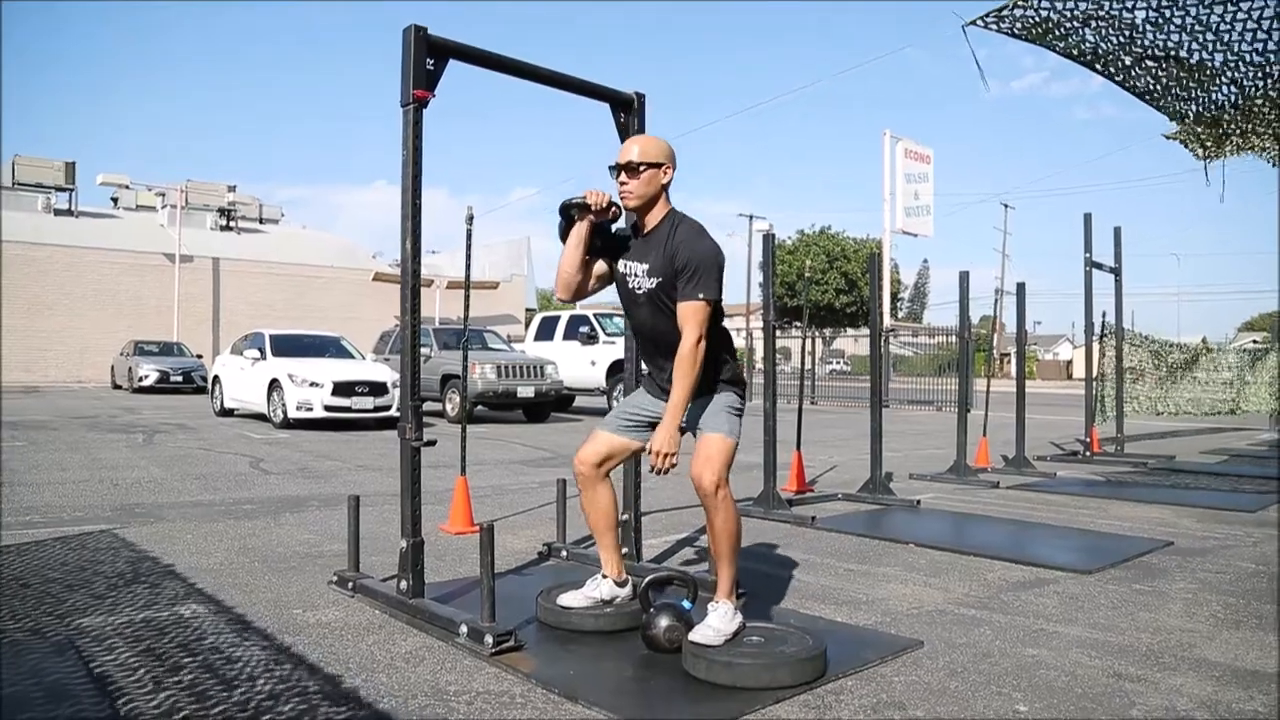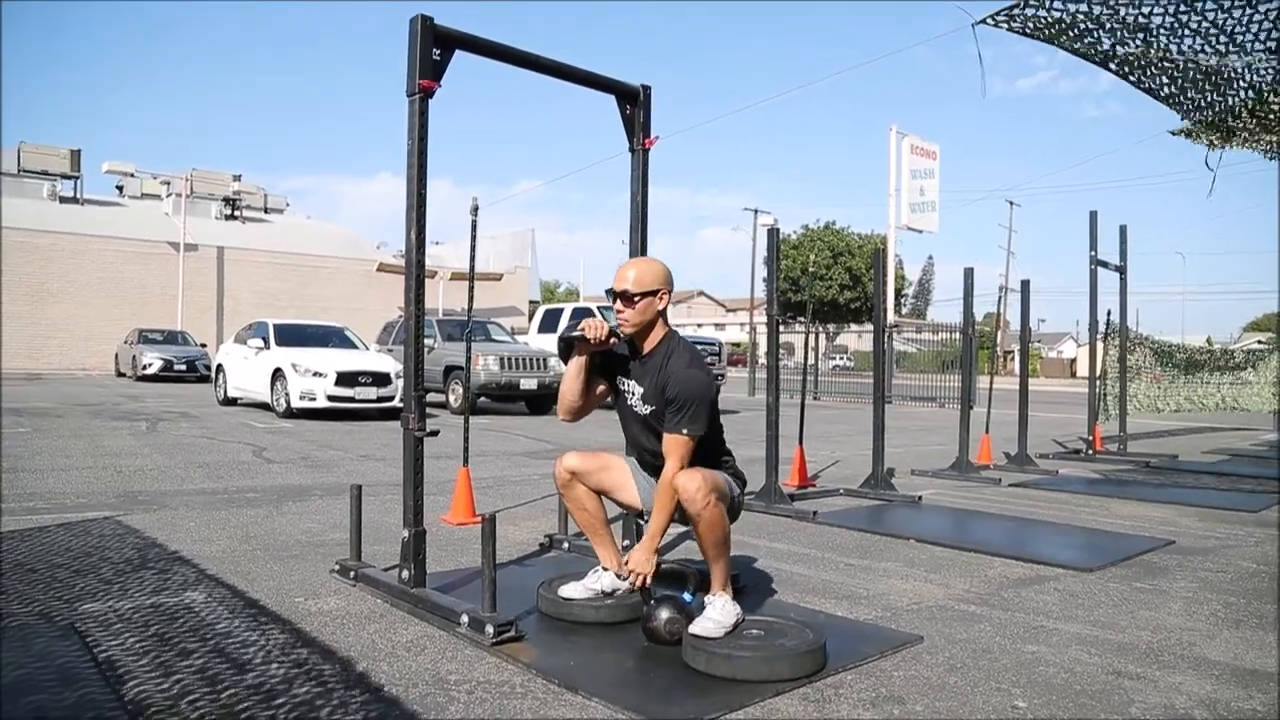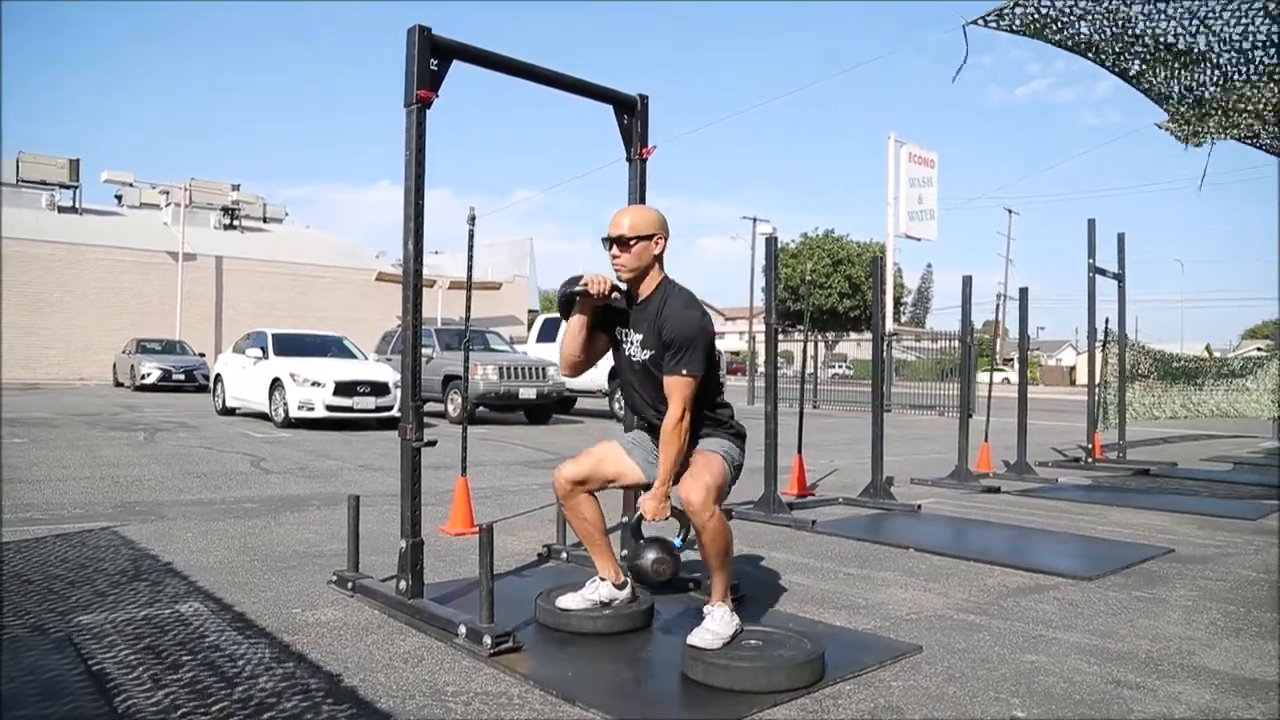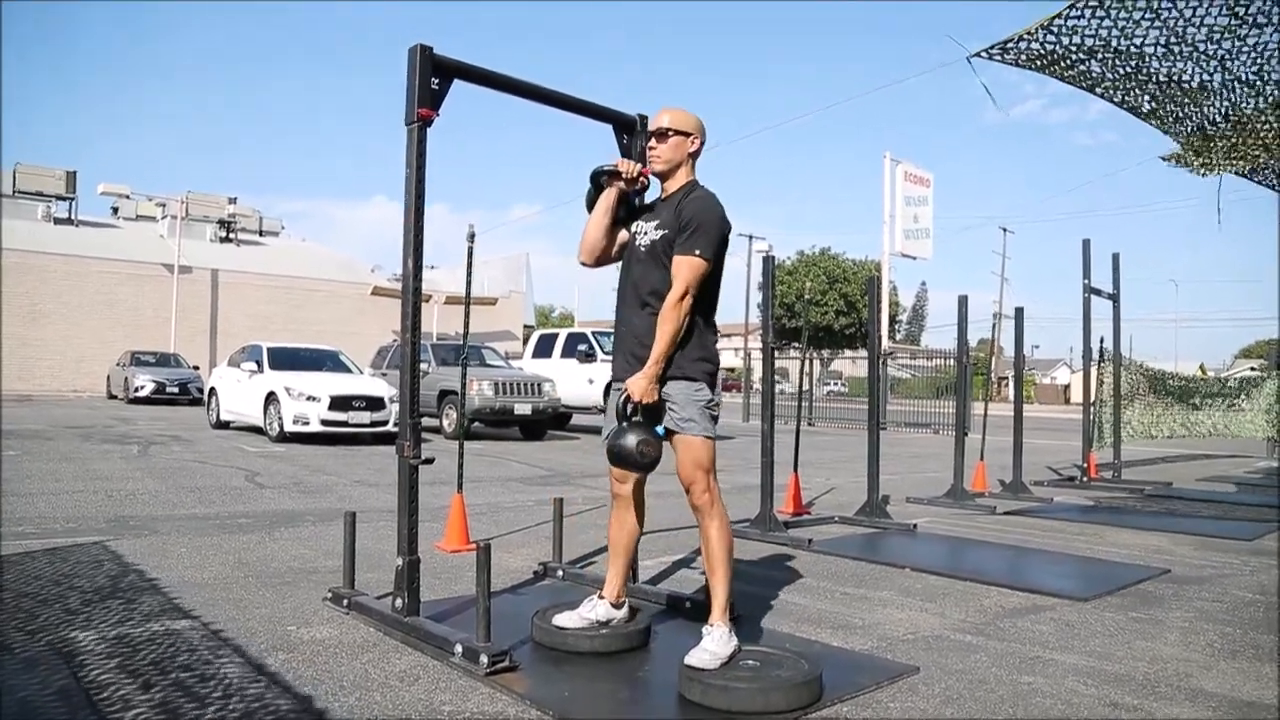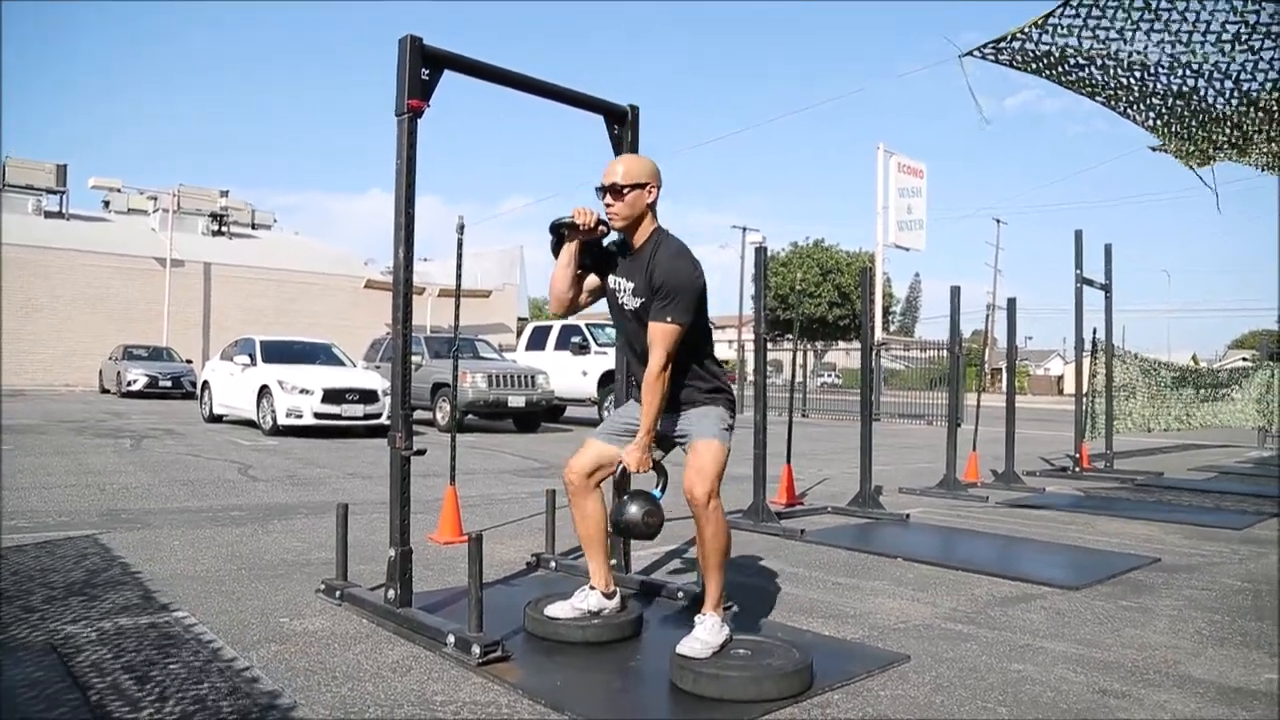
dt=1s
person 1, frame 1
left shoulder: (691, 243)
right shoulder: (622, 242)
left elbow: (693, 339)
right elbow: (567, 291)
left wrist: (670, 424)
right wrist: (584, 224)
left hip: (712, 387)
right hip: (656, 385)
left knee: (708, 478)
right knee: (588, 462)
left ankle: (725, 605)
right ankle: (613, 579)
person 1, frame 2
left shoulder: (686, 371)
right shoulder: (617, 352)
left elbow: (676, 469)
right elbow: (569, 410)
left wrist: (648, 546)
right wrist: (582, 352)
left hip: (713, 482)
left knee: (691, 485)
right knee: (569, 468)
left ankle: (721, 598)
right ankle: (613, 570)
person 1, frame 3
left shoulder: (681, 314)
right shoulder: (616, 306)
left elbow: (679, 414)
right elbow: (571, 366)
left wrist: (659, 491)
right wrist: (583, 309)
left hip: (709, 439)
right hip: (651, 436)
left knee: (695, 495)
right knee: (567, 477)
left ankle: (721, 608)
right ankle: (612, 581)
person 1, frame 4
left shoulder: (701, 207)
right shoulder: (644, 214)
left elbow: (681, 296)
right elbow: (590, 254)
left wrist: (652, 371)
right wrist: (613, 191)
left hip: (681, 371)
right hip: (630, 369)
left knee: (700, 491)
right knee: (624, 486)
left ankle: (720, 627)
right ankle: (611, 600)
person 1, frame 5
left shoulder: (673, 264)
right shoulder: (613, 257)
left elbow: (661, 363)
right elbow: (561, 304)
left wrist: (644, 442)
right wrist: (574, 243)
left hip: (700, 401)
right hip: (648, 400)
left knee: (700, 491)
right knee: (579, 473)
left ankle: (713, 617)
right ankle: (602, 590)
